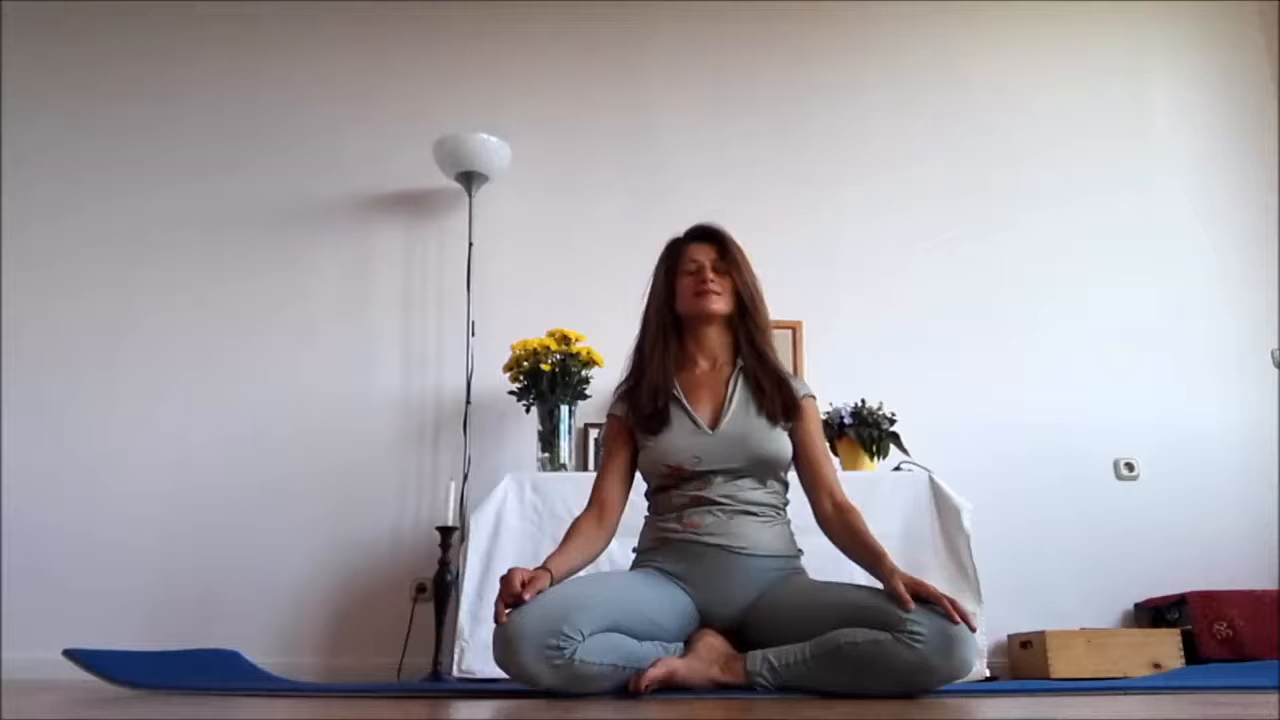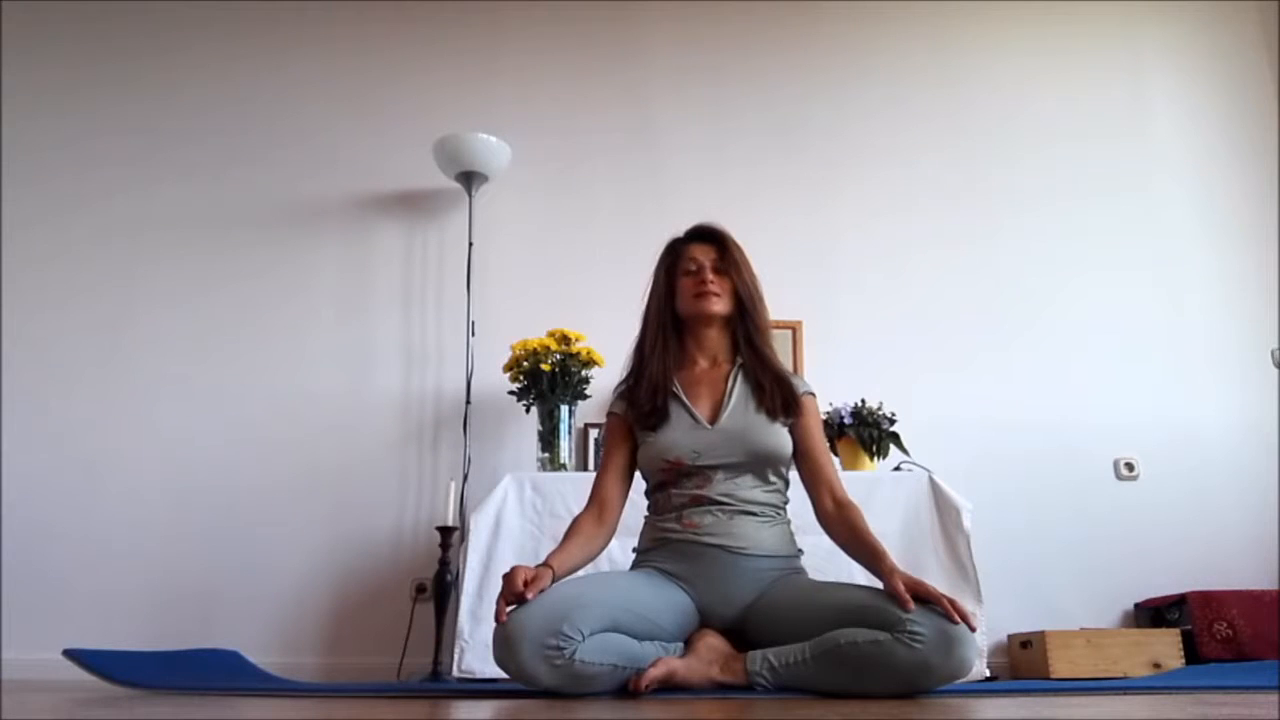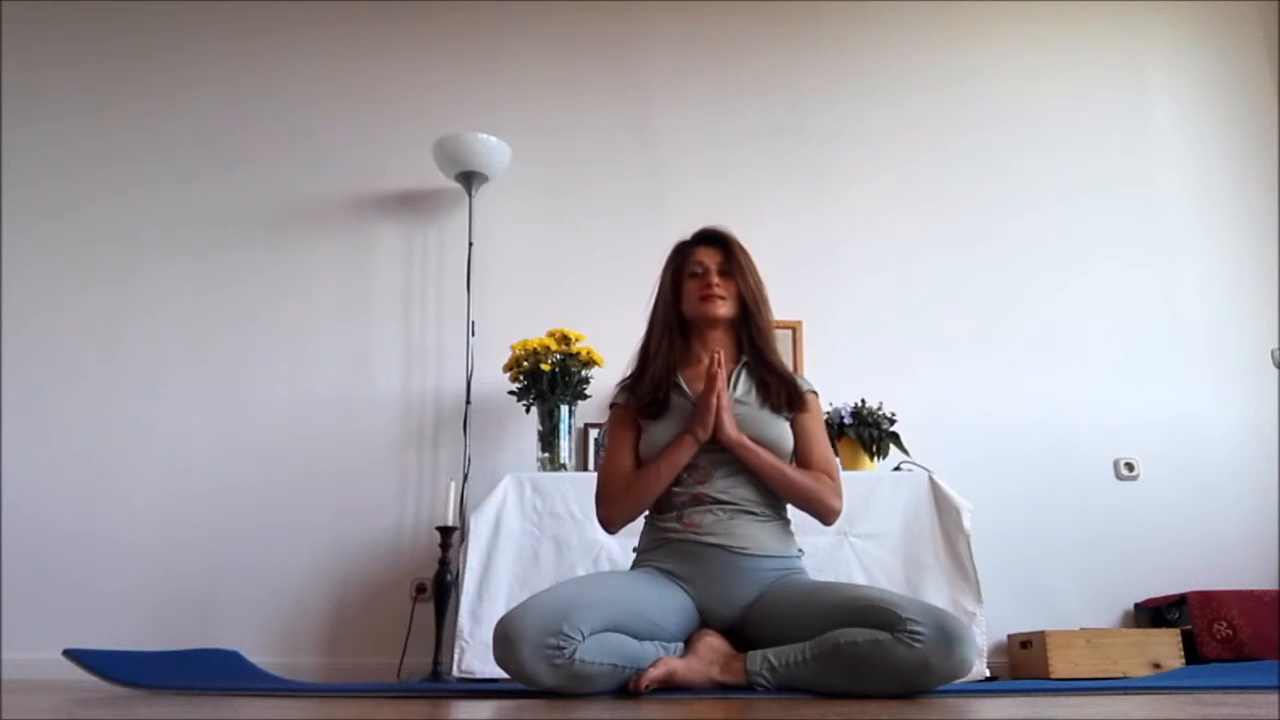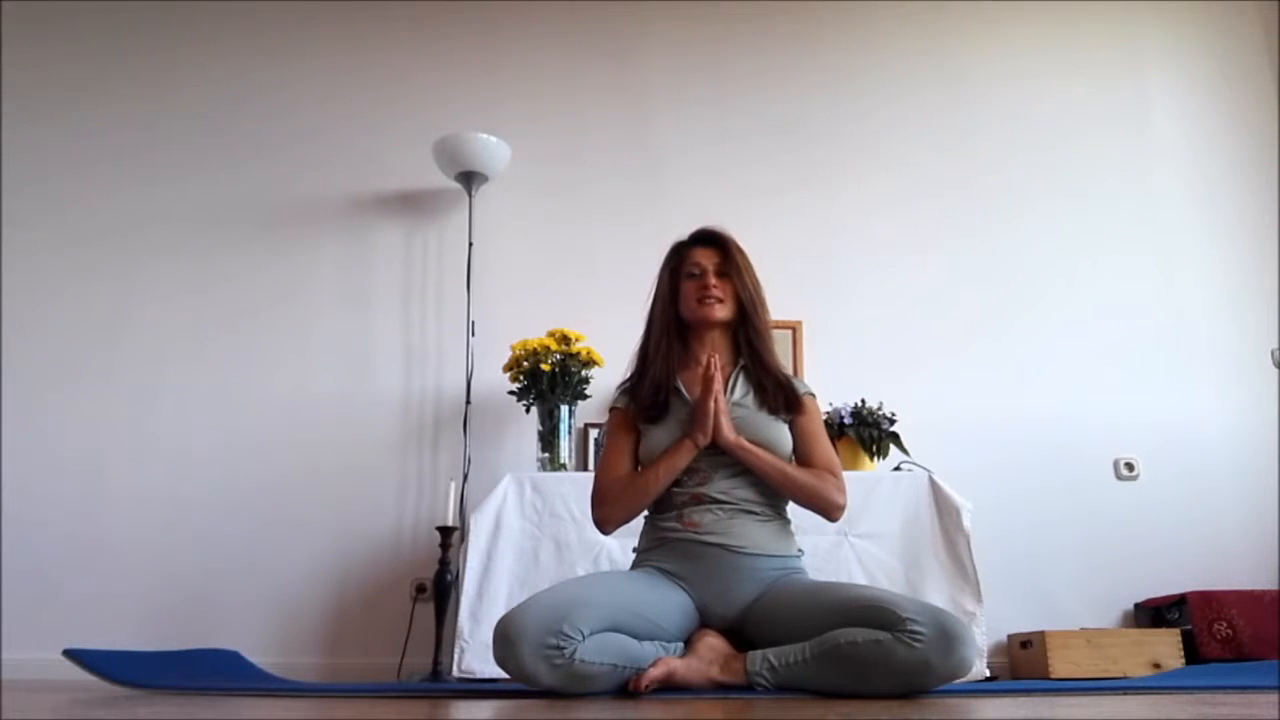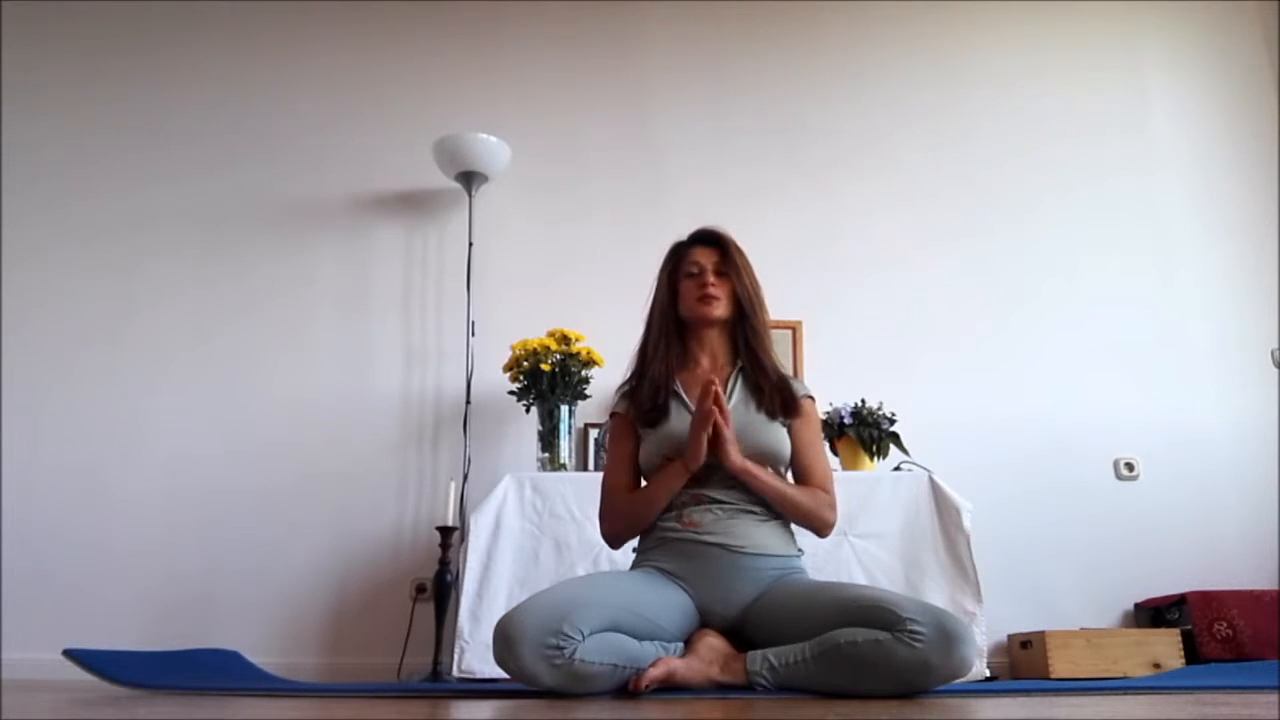
dt=0.7s
person 1, frame 1
left shoulder: (785, 391)
right shoulder: (636, 399)
left elbow: (832, 505)
right elbow: (602, 513)
left wrist: (890, 571)
right wrist: (546, 571)
left hip: (771, 578)
right hip: (667, 577)
left knee: (945, 644)
right knee: (524, 639)
left ankle: (728, 666)
right ankle: (715, 657)
person 1, frame 2
left shoulder: (786, 390)
right shoulder: (635, 399)
left elbow: (832, 502)
right elbow: (601, 513)
left wrist: (887, 568)
right wrist: (550, 566)
left hip: (771, 579)
right hip: (667, 577)
left knee: (944, 644)
right knee: (524, 641)
left ankle: (732, 665)
right ankle: (712, 657)
person 1, frame 3
left shoulder: (789, 389)
right shoulder: (638, 394)
left elbow: (829, 503)
right elbow: (612, 513)
left wrist: (733, 436)
right wrist: (694, 433)
left hip: (771, 578)
right hip: (667, 576)
left knee: (945, 643)
right knee: (521, 639)
left ankle: (729, 665)
right ankle: (715, 657)
person 1, frame 4
left shoulder: (786, 391)
right shoulder: (638, 396)
left elbow: (832, 500)
right elbow: (607, 513)
left wrist: (734, 439)
right wrist: (692, 439)
left hip: (770, 578)
right hip: (668, 576)
left knee: (944, 643)
right knee: (522, 638)
left ankle: (731, 664)
right ankle: (711, 658)
person 1, frame 5
left shoulder: (786, 393)
right shoulder: (638, 399)
left elbow: (824, 514)
right elbow: (614, 527)
left wrist: (739, 462)
right wrist: (686, 460)
left hip: (771, 579)
right hip: (666, 577)
left knee: (945, 643)
right knee: (522, 638)
left ankle: (727, 664)
right ankle: (706, 653)
